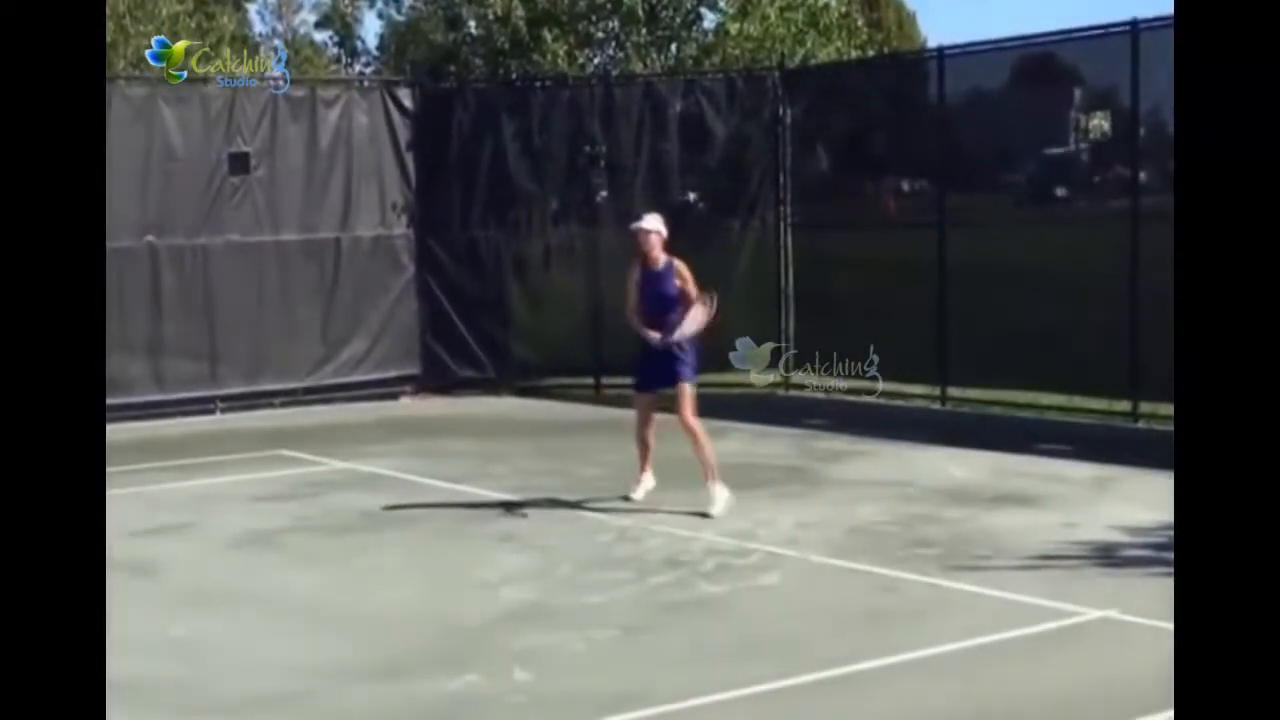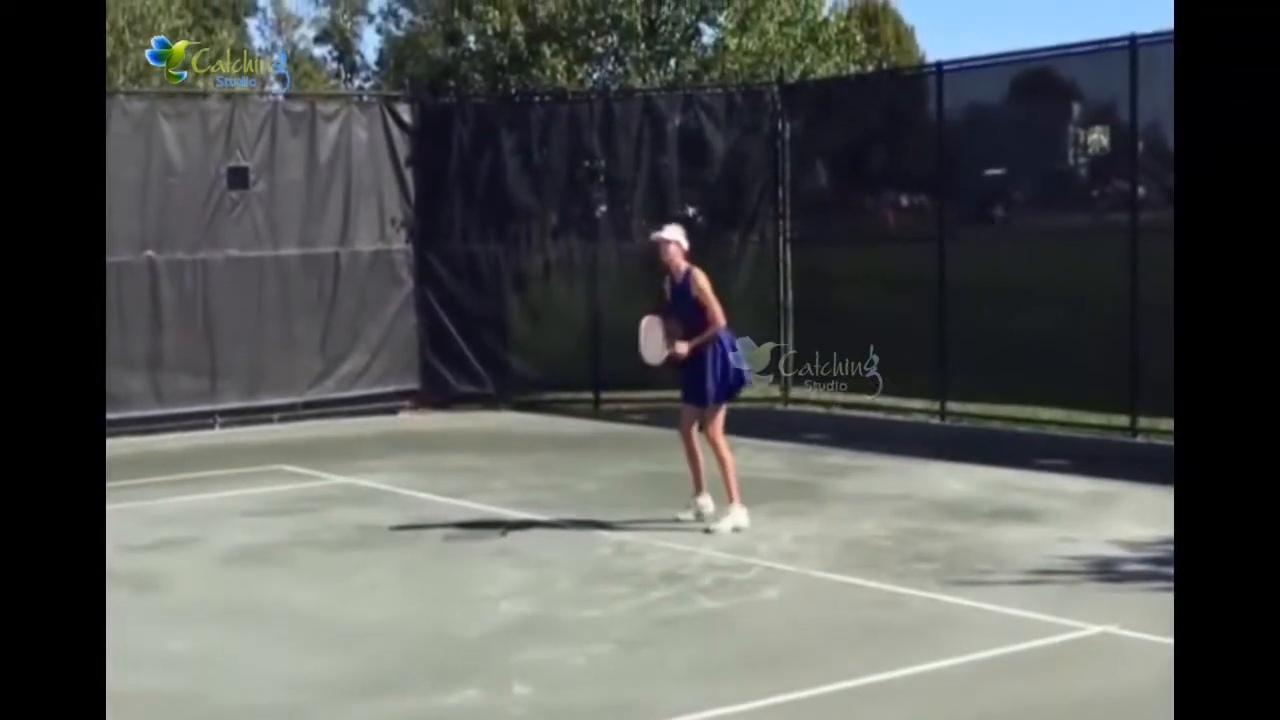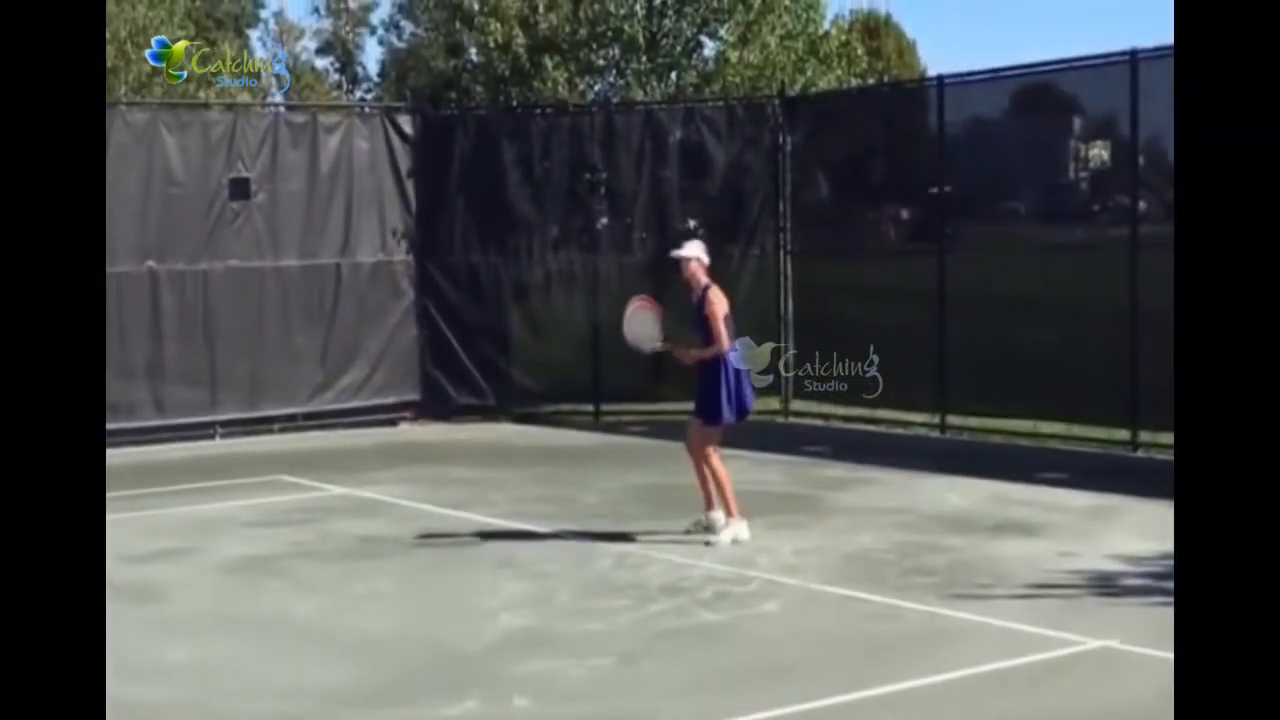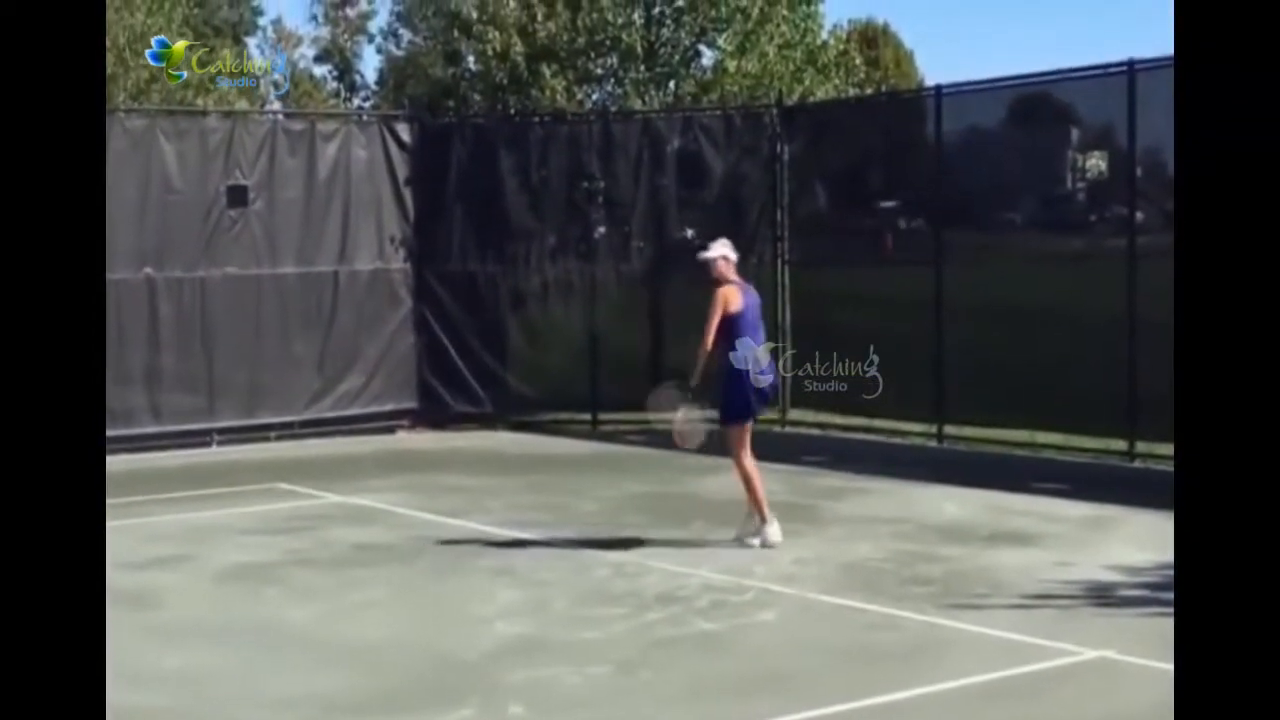
dt=0.4s
person 1, frame 1
left shoulder: (678, 269)
right shoulder: (637, 271)
left elbow: (695, 307)
right elbow: (632, 313)
right wrist: (646, 333)
left hip: (678, 347)
right hip: (651, 347)
left knee: (687, 417)
right knee: (643, 420)
left ankle: (716, 486)
right ankle: (645, 475)
person 1, frame 2
left shoulder: (695, 277)
right shoulder: (669, 282)
left elbow: (719, 321)
left wrist: (691, 345)
right wrist: (677, 344)
left hip: (714, 354)
right hip: (694, 358)
left knee: (713, 434)
right knee: (686, 430)
left ankle: (736, 509)
right ankle: (701, 500)
person 1, frame 3
left shoulder: (712, 296)
right shoulder: (696, 295)
left elbow: (723, 345)
left wrist: (694, 355)
right wrist: (692, 354)
left hip: (724, 374)
right hip: (712, 374)
left knee: (708, 452)
right knee: (693, 445)
left ankle: (736, 523)
right ankle: (713, 513)
person 1, frame 4
left shoulder: (723, 292)
right shoulder: (749, 290)
left elbow: (708, 343)
left wrist: (697, 373)
left hip: (741, 372)
right hip: (758, 369)
left knee: (741, 456)
right knee: (742, 452)
left ankle: (767, 526)
right ankle: (756, 519)
